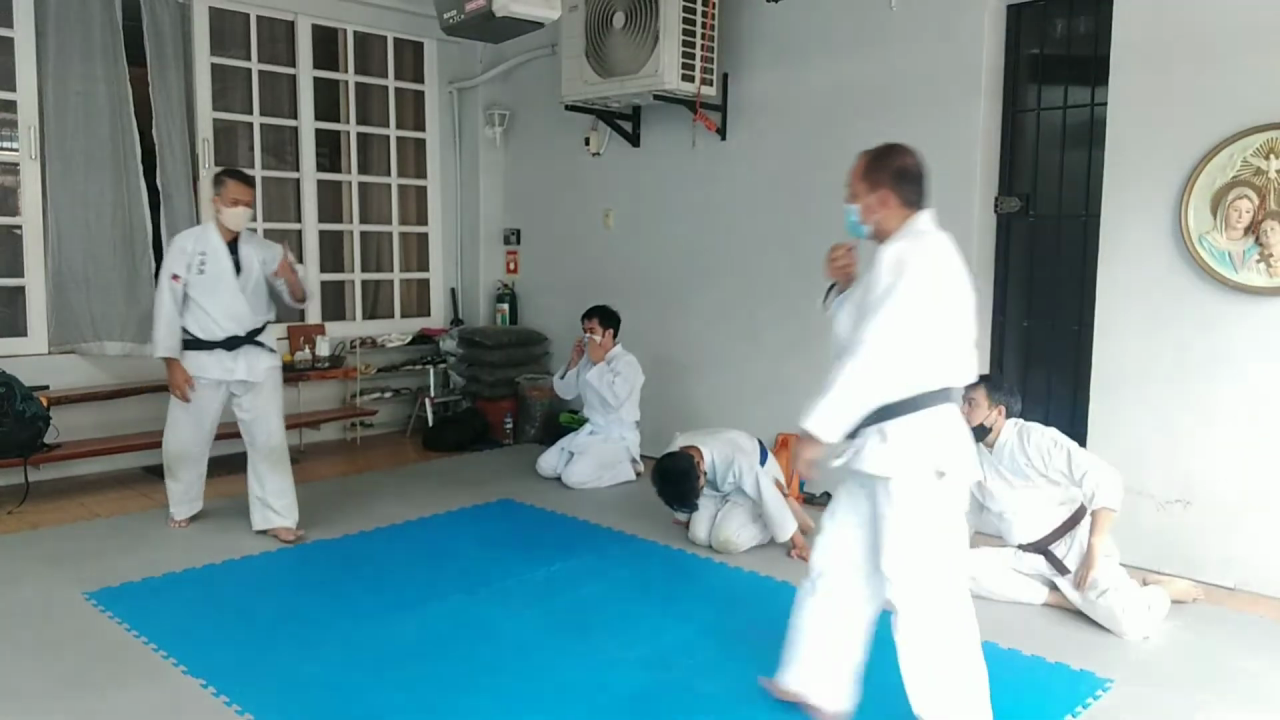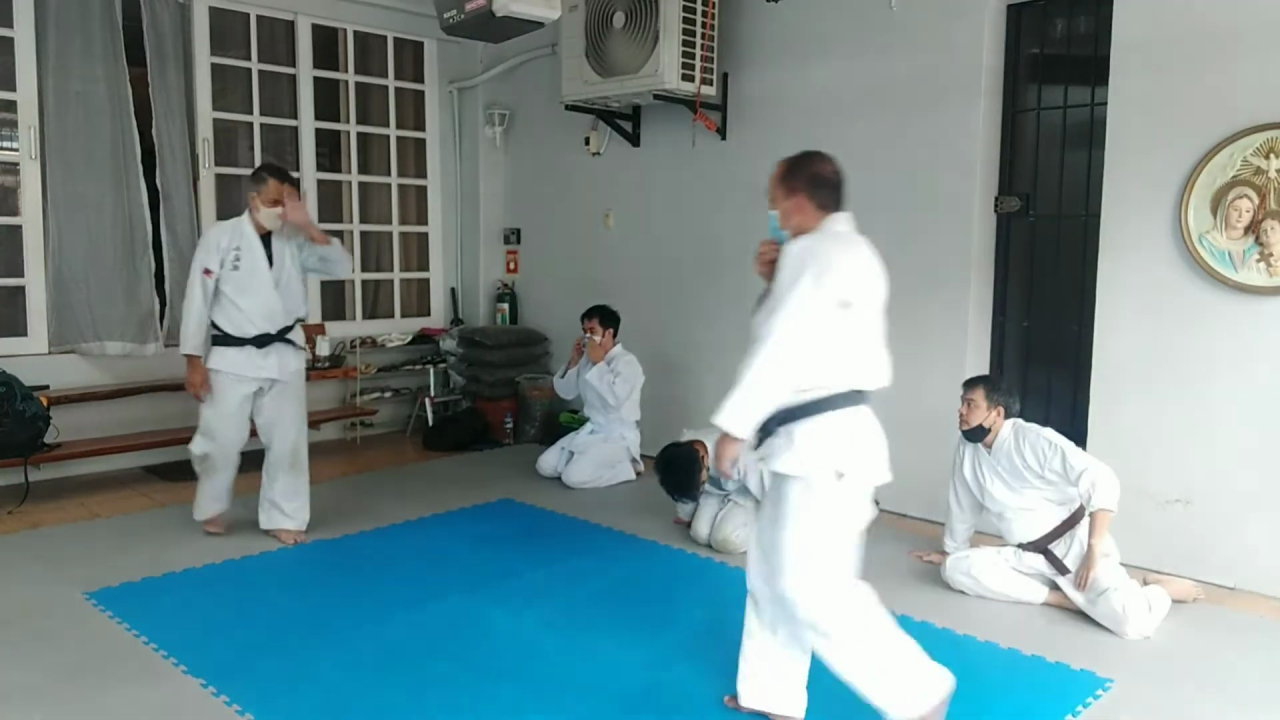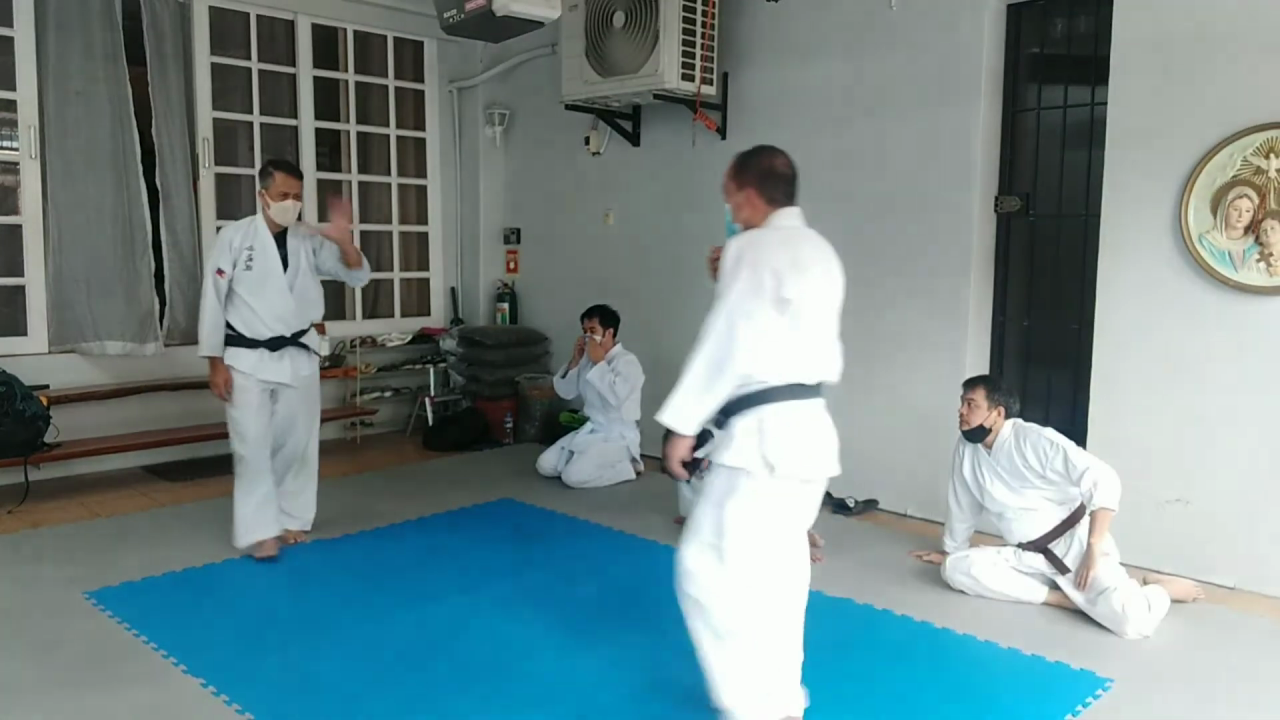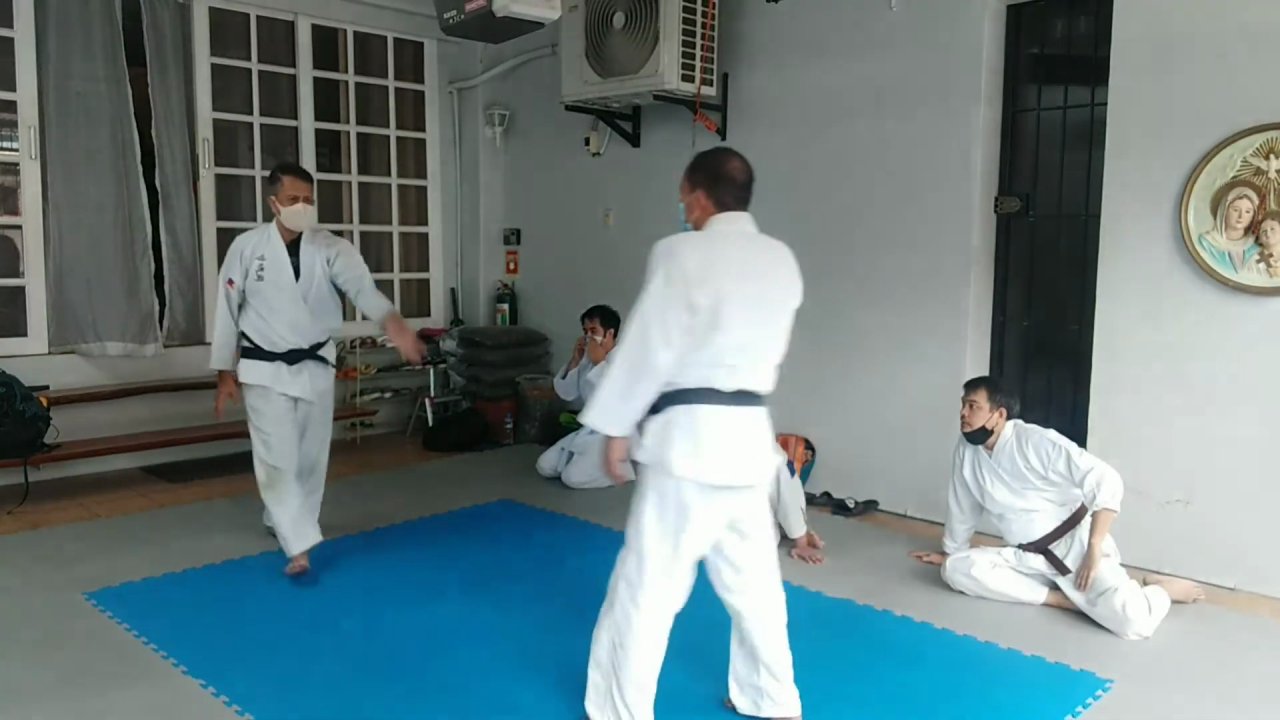
dt=0.2s
person 1, frame 1
left shoulder: (911, 256)
right shoulder: (911, 251)
left elbow: (874, 358)
right elbow: (870, 326)
left wrist: (817, 431)
right wrist: (848, 283)
left hip: (913, 443)
right hip: (888, 441)
left knee: (923, 588)
right knee: (836, 561)
person 1, frame 2
left shoulder: (814, 254)
right shoulder: (846, 251)
left elbow: (782, 351)
left wrist: (735, 427)
right wrist: (776, 282)
left hip: (825, 443)
right hip: (816, 439)
left knee: (811, 587)
right knee: (774, 570)
person 1, frame 3
left shoulder: (757, 249)
right shoulder: (817, 250)
left elbow: (724, 347)
left wrist: (681, 426)
right wrist: (730, 277)
left hip: (766, 433)
right hip: (801, 425)
left knee: (705, 565)
right knee: (776, 569)
person 1, frame 4
left shoulder: (683, 252)
right shoulder: (781, 260)
left elbow: (646, 348)
left wrist: (617, 429)
left hip: (688, 434)
right hip: (749, 432)
left knee: (647, 578)
right knee: (748, 576)
person 2, frame 1
left shoulder: (262, 249)
right shoulder: (187, 244)
left elbow: (296, 298)
right elbow: (168, 305)
left wrist: (292, 280)
right wrist: (173, 364)
left hip: (256, 357)
right hip: (204, 359)
left knee: (269, 438)
right knee: (186, 440)
left ankle: (277, 518)
right ankle: (183, 506)
person 2, frame 2
left shoulder: (294, 240)
right shoulder: (220, 238)
left elbow: (341, 266)
right elbow: (197, 300)
left wrist: (308, 227)
right wrist: (194, 361)
left hip: (284, 355)
right hip: (232, 357)
left knee: (287, 441)
right knee: (221, 440)
left ankle: (284, 519)
right ankle: (211, 508)
person 2, frame 3
left shoulder: (312, 240)
right shoulder: (233, 237)
left elbow: (358, 274)
right elbow: (213, 301)
left wrist: (343, 239)
right wrist: (215, 362)
left hip: (298, 357)
right hip: (248, 358)
left knee: (297, 444)
right knee: (252, 447)
left ankle: (291, 519)
right ankle: (258, 531)
person 2, frame 4
left shoulder: (330, 248)
right shoulder: (246, 247)
left elbow: (362, 288)
right elbow: (226, 312)
left wrist: (394, 322)
right wrist: (225, 375)
left hip: (315, 368)
right hip: (264, 371)
left knee: (311, 456)
right knee: (278, 458)
left ankle: (286, 523)
right ankle: (300, 545)
person 3, frame 1
left shoulder: (1035, 440)
left elbow: (1106, 481)
left wrist: (1095, 550)
left hip: (1074, 546)
right hip: (1028, 556)
left knee: (1131, 622)
right knee: (965, 568)
left ankle: (1160, 589)
right ankle: (1058, 596)
person 3, frame 2
left shoulder: (1034, 439)
right shoulder: (967, 448)
left elbow: (1102, 481)
right elbow: (961, 509)
left wrist: (1094, 550)
right wrist: (952, 551)
left hip: (1074, 545)
right hip: (1028, 555)
left knee: (1131, 621)
right knee: (958, 568)
left ankle: (1158, 589)
right ankle: (1062, 597)
person 3, frame 3
left shoulder: (1035, 440)
right shoulder: (966, 449)
left elbow: (1104, 481)
right elbow: (963, 507)
left wrist: (1094, 549)
right wrist: (951, 551)
left hip: (1075, 544)
right hip: (1029, 556)
left knee: (1130, 621)
right knee: (957, 568)
left ankle: (1158, 588)
right ankle: (1060, 596)
person 3, frame 4
left shoulder: (1036, 442)
right shoulder: (966, 450)
left elbow: (1106, 481)
right elbow: (963, 508)
left wrist: (1094, 550)
right wrist: (950, 551)
left hip: (1076, 544)
right hip: (1030, 556)
left knee: (1131, 621)
right knee: (956, 569)
left ankle: (1159, 588)
right ankle: (1065, 597)
